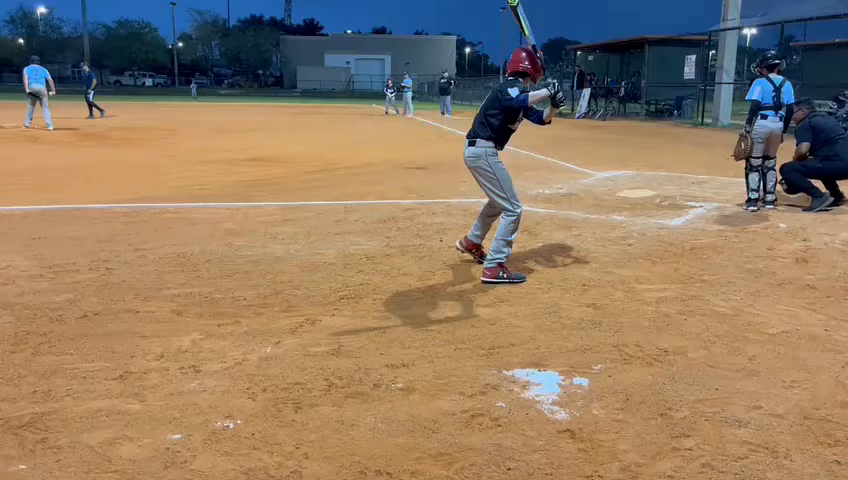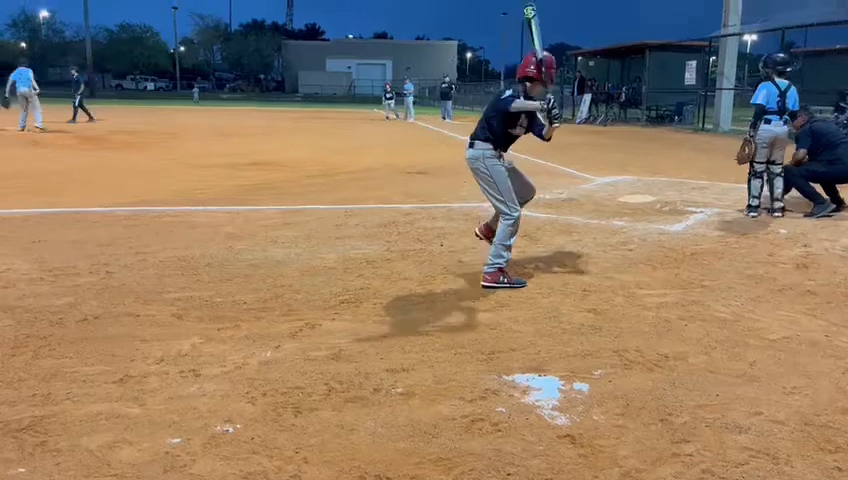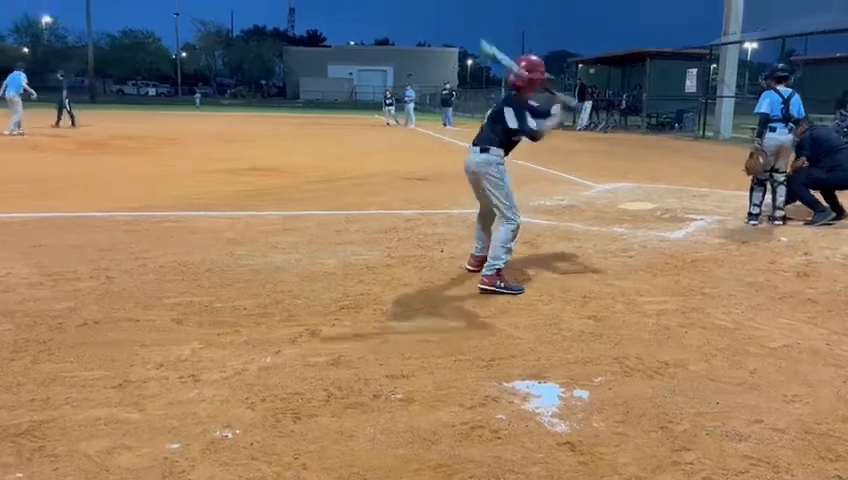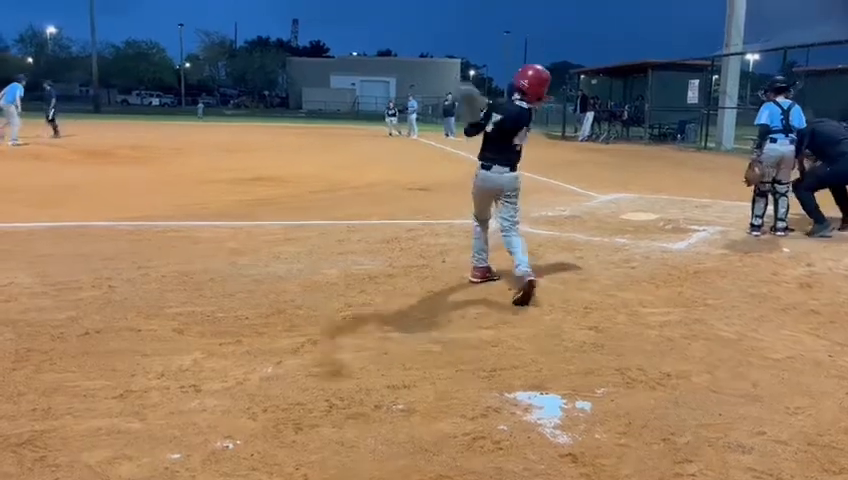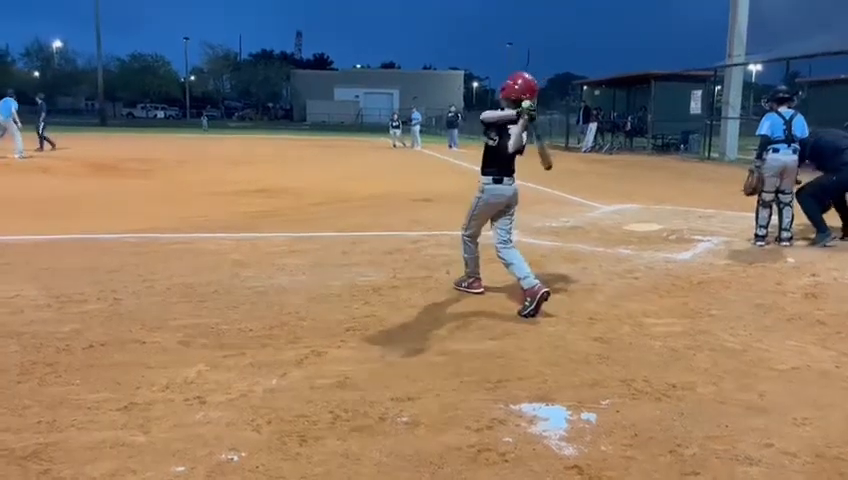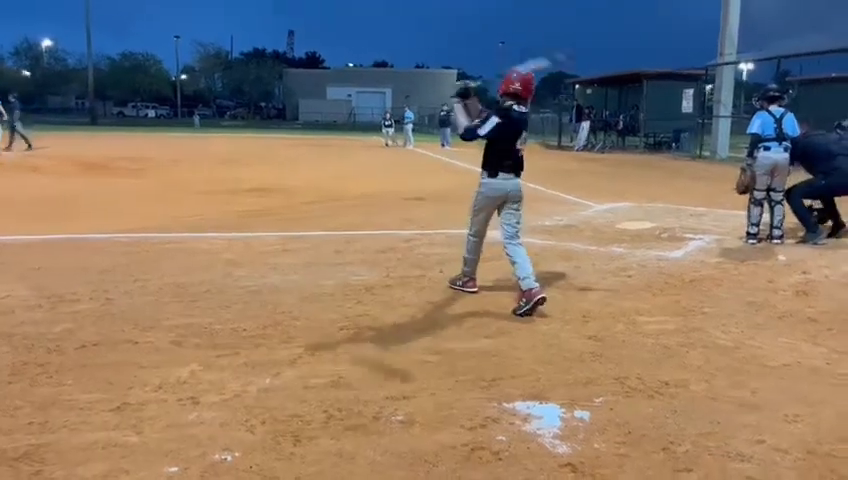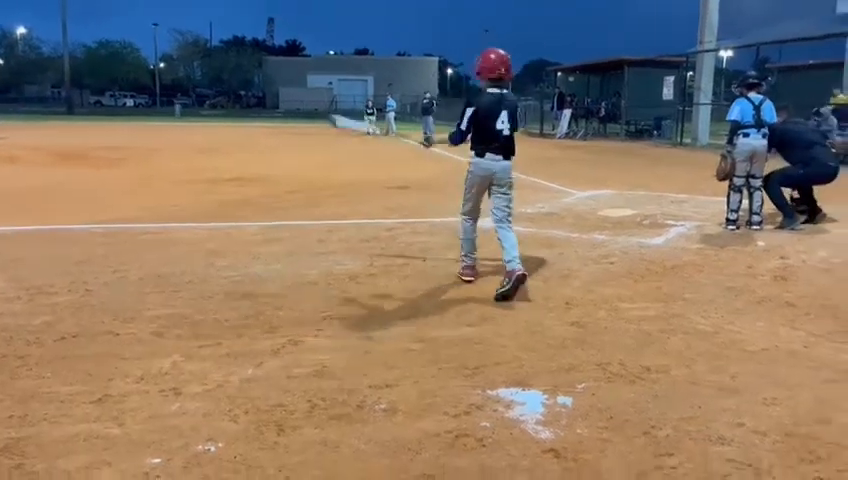
dt=0.4s
person 1, frame 1
left shoulder: (517, 92)
right shoulder: (511, 86)
left elbow: (541, 118)
right elbow: (519, 103)
left wrist: (554, 103)
right wrist: (548, 91)
left hip: (478, 151)
right hip: (483, 152)
left knee: (499, 200)
right knee: (512, 209)
left ankle: (472, 241)
right ankle: (493, 267)
person 1, frame 2
left shoulder: (531, 108)
right shoulder: (517, 92)
left elbow: (545, 134)
right elbow: (504, 105)
left wrist: (553, 119)
right wrist: (540, 105)
left hip: (493, 154)
right hip: (483, 153)
left knee: (526, 192)
right knee: (511, 212)
left ankle: (489, 229)
right ankle: (494, 273)
person 1, frame 3
left shoulder: (526, 104)
right shoulder: (512, 103)
left elbow: (546, 115)
right elbow: (533, 133)
left wrist: (559, 108)
right wrist: (558, 117)
left hip: (474, 159)
right hip: (490, 161)
left knee: (487, 210)
right knee: (510, 219)
left ankle: (478, 257)
right ankle: (491, 276)
person 1, frame 4
left shoulder: (504, 110)
right shoulder: (527, 112)
left elbow: (471, 131)
left hip: (486, 172)
right hip: (510, 176)
left knee: (480, 219)
right knee: (510, 229)
left ankle: (480, 268)
right ankle: (524, 273)
person 1, frame 5
left shoulder: (517, 121)
right shoulder: (505, 116)
left elbow: (513, 149)
right elbow: (484, 116)
left wrist: (521, 119)
right wrist: (513, 113)
left hip: (492, 187)
right hip: (508, 188)
left knee: (469, 234)
right knee: (504, 243)
left ankle: (472, 279)
right ankle: (532, 286)
person 1, frame 6
left shoulder: (504, 114)
right shoulder: (522, 116)
left elbow: (468, 134)
right elbow: (487, 119)
left wrist: (458, 103)
right wrist: (469, 99)
left hip: (493, 181)
right hip: (514, 183)
left knee: (476, 233)
right knee: (512, 239)
left ankle: (467, 278)
right ankle: (531, 288)
person 1, frame 7
left shoulder: (477, 102)
right shoulder: (513, 101)
left elbow: (459, 136)
left hip: (481, 162)
right hip: (505, 164)
left knee: (469, 215)
right knee: (503, 219)
left ankle: (468, 266)
right ankle: (514, 268)
person 2, frame 1
left shoulder: (760, 82)
right shoulder: (786, 84)
left elbow: (754, 106)
right elbow: (790, 110)
left wrist: (747, 126)
right wrist: (783, 130)
left hip: (761, 124)
right hip: (778, 125)
left knee: (754, 162)
right knee: (770, 162)
left ankle: (753, 200)
right ankle: (769, 199)
person 2, frame 2
left shoulder: (765, 86)
right shoulder: (791, 88)
left elbow: (759, 110)
right elbow: (793, 114)
left wrist: (751, 130)
left hip: (765, 128)
right hip: (783, 129)
left knee: (757, 168)
right knee: (777, 168)
left ankle: (753, 207)
right ankle: (777, 206)
person 2, frame 3
left shoulder: (768, 94)
right shoulder: (795, 96)
left elbow: (764, 118)
right elbow: (799, 121)
left wrist: (758, 140)
left hip: (770, 136)
right hip: (788, 137)
left knee: (760, 176)
right knee: (780, 177)
left ankle: (754, 214)
right ankle: (778, 215)
person 2, frame 4
left shoulder: (768, 106)
right shoulder: (795, 108)
left elbow: (763, 129)
left wrist: (757, 151)
right wrist: (797, 154)
left hip: (771, 147)
right hip: (789, 148)
left knee: (762, 187)
right knee: (782, 188)
left ankle: (756, 225)
right ankle: (781, 226)
person 2, frame 5
left shoulder: (770, 116)
right shoulder: (798, 117)
left elbow: (764, 139)
left wrist: (757, 159)
right wrist: (799, 163)
left hip: (773, 157)
right hip: (792, 158)
left knee: (766, 197)
right knee: (786, 198)
left ankle: (761, 235)
right ankle: (785, 236)
person 2, frame 6
left shoulder: (760, 115)
right shoulder: (789, 116)
left elbow: (755, 138)
left wrist: (749, 158)
right wrist: (791, 162)
left hip: (764, 155)
right hip: (783, 156)
left knee: (757, 195)
right knee: (778, 196)
left ankle: (752, 233)
right ankle: (776, 234)
person 2, frame 7
left shoulder: (740, 102)
right shoulder: (767, 103)
left elbow: (734, 125)
left wrist: (729, 144)
right wrist: (768, 148)
left hip: (743, 141)
right hip: (761, 142)
left knee: (737, 181)
right knee: (757, 182)
left ankle: (732, 219)
right ankle: (755, 220)
